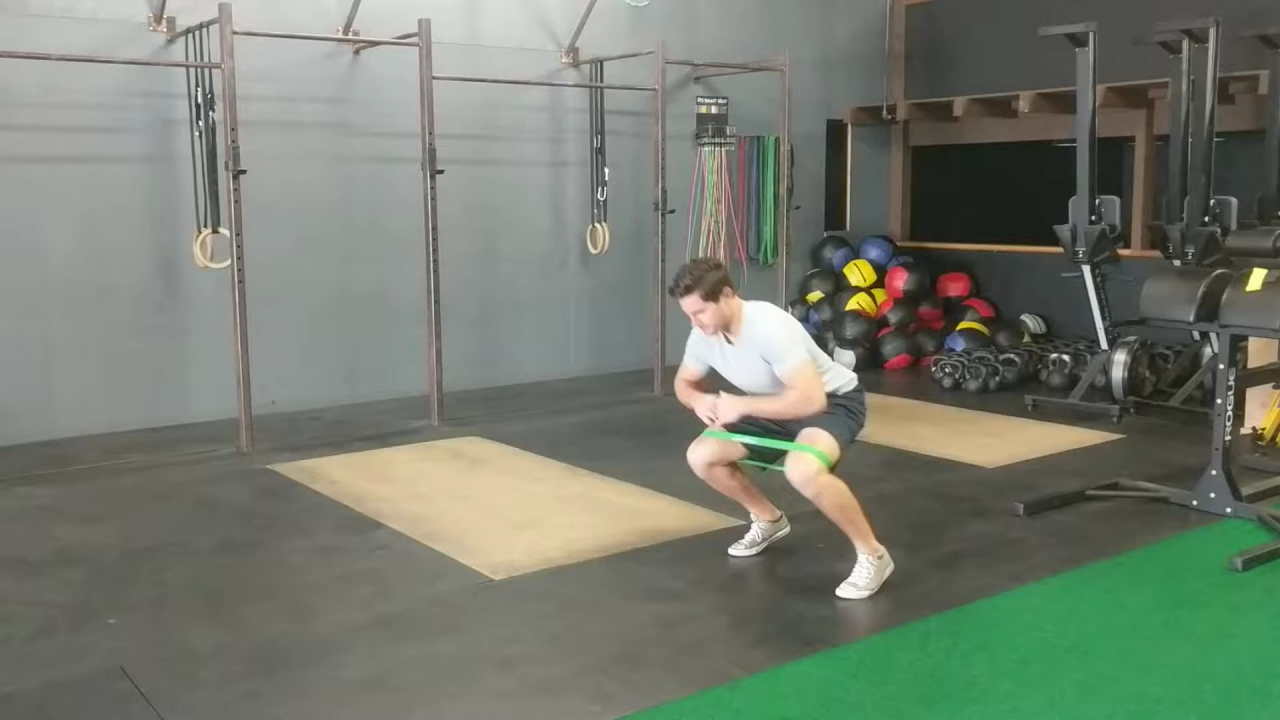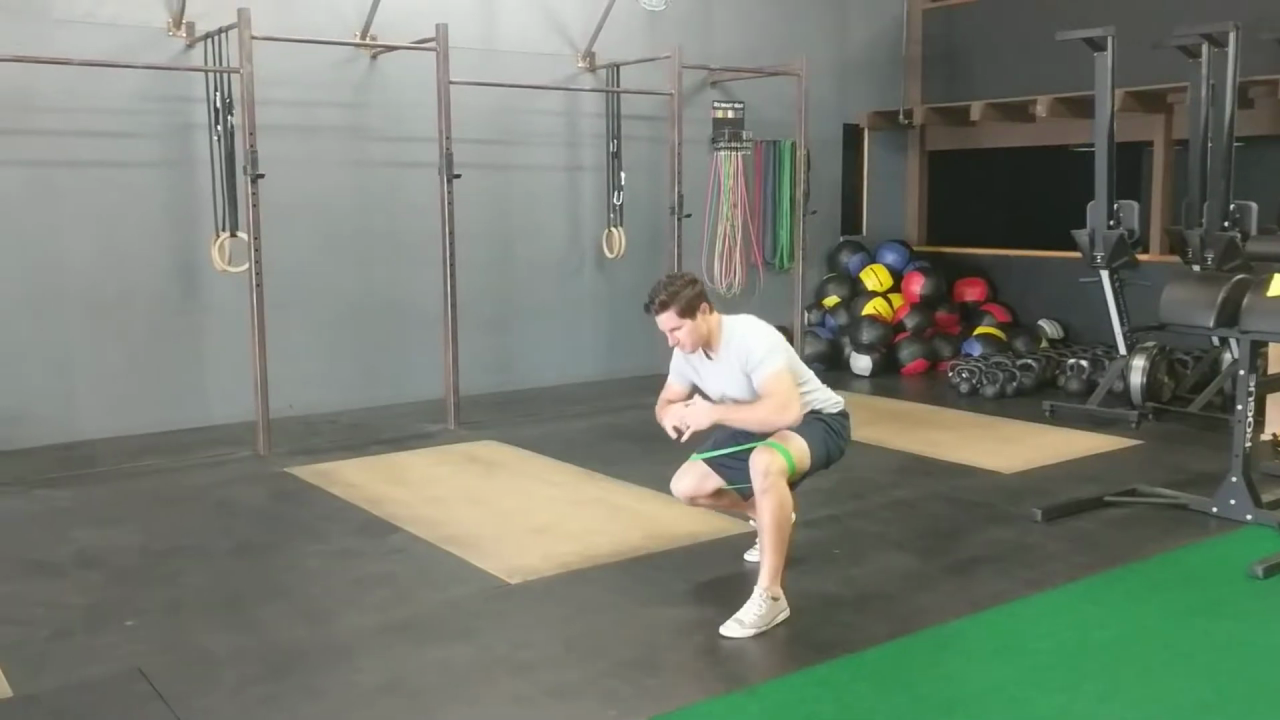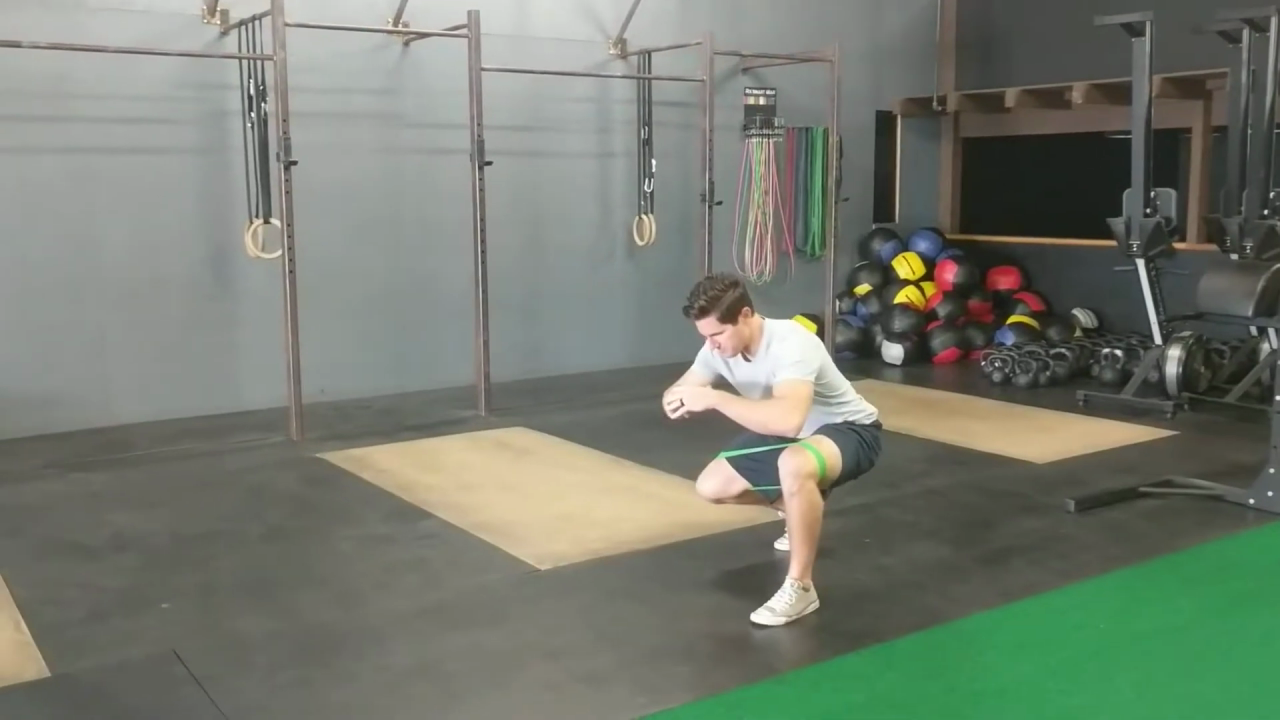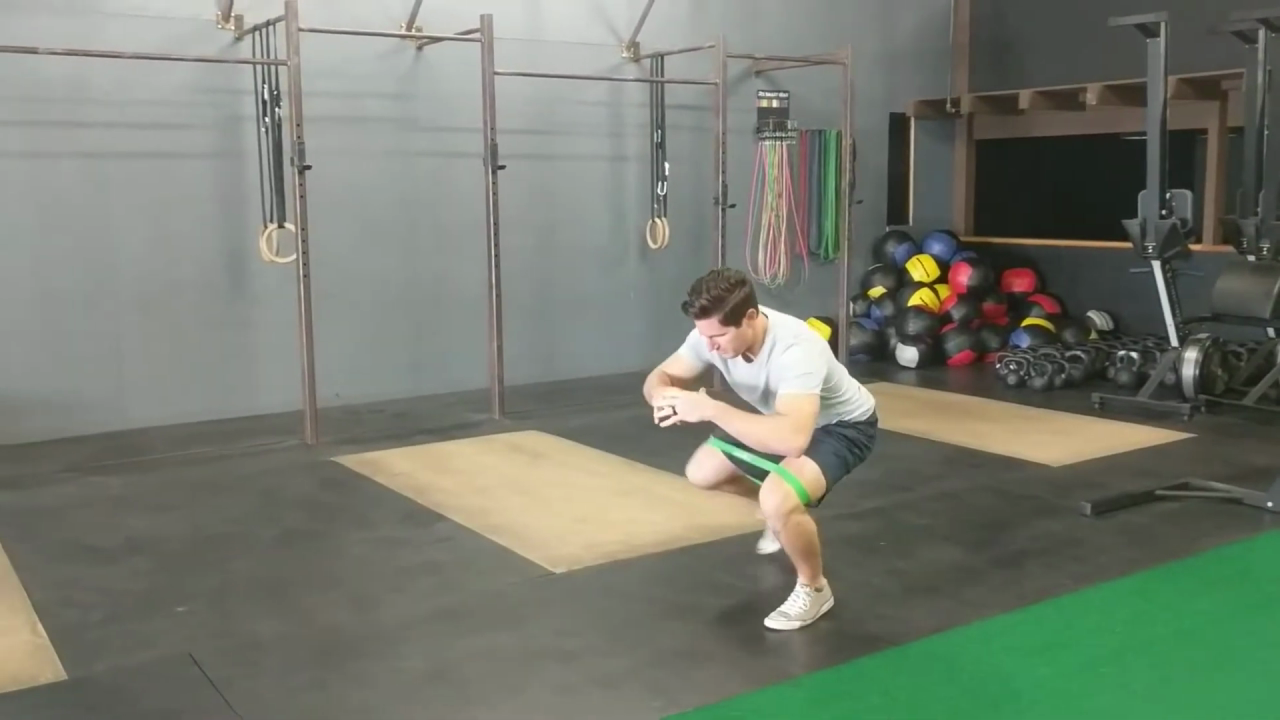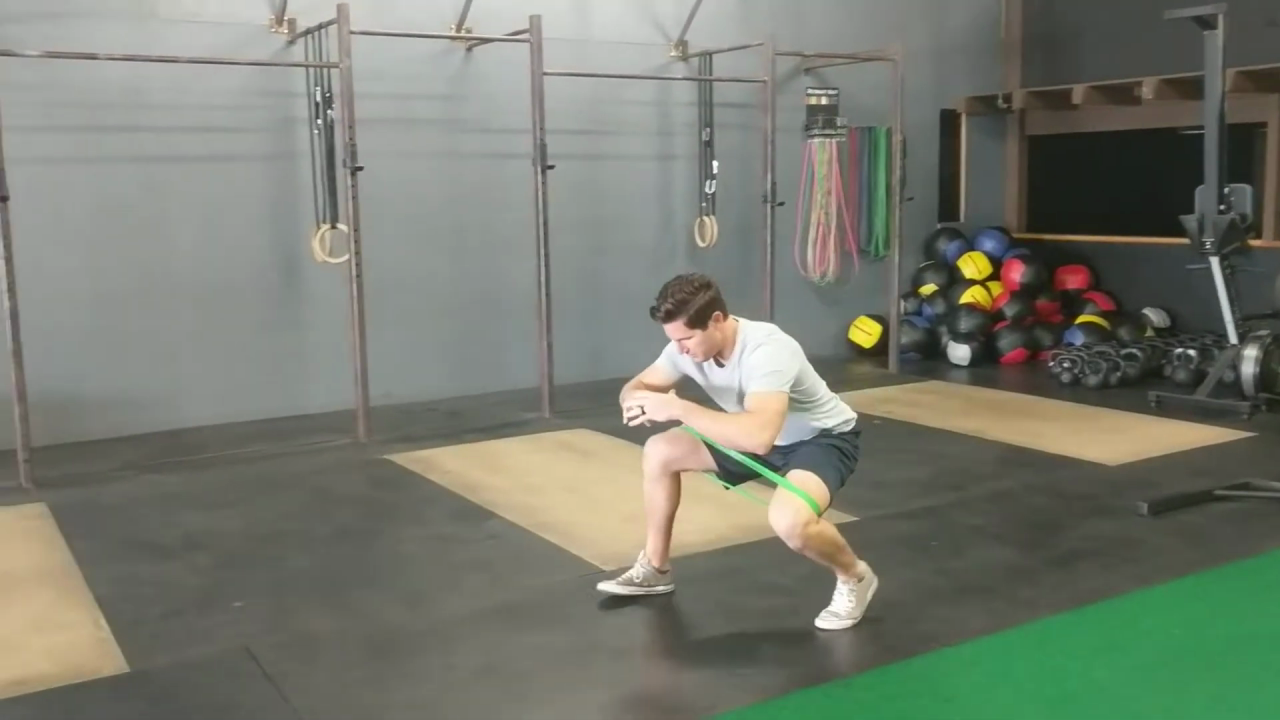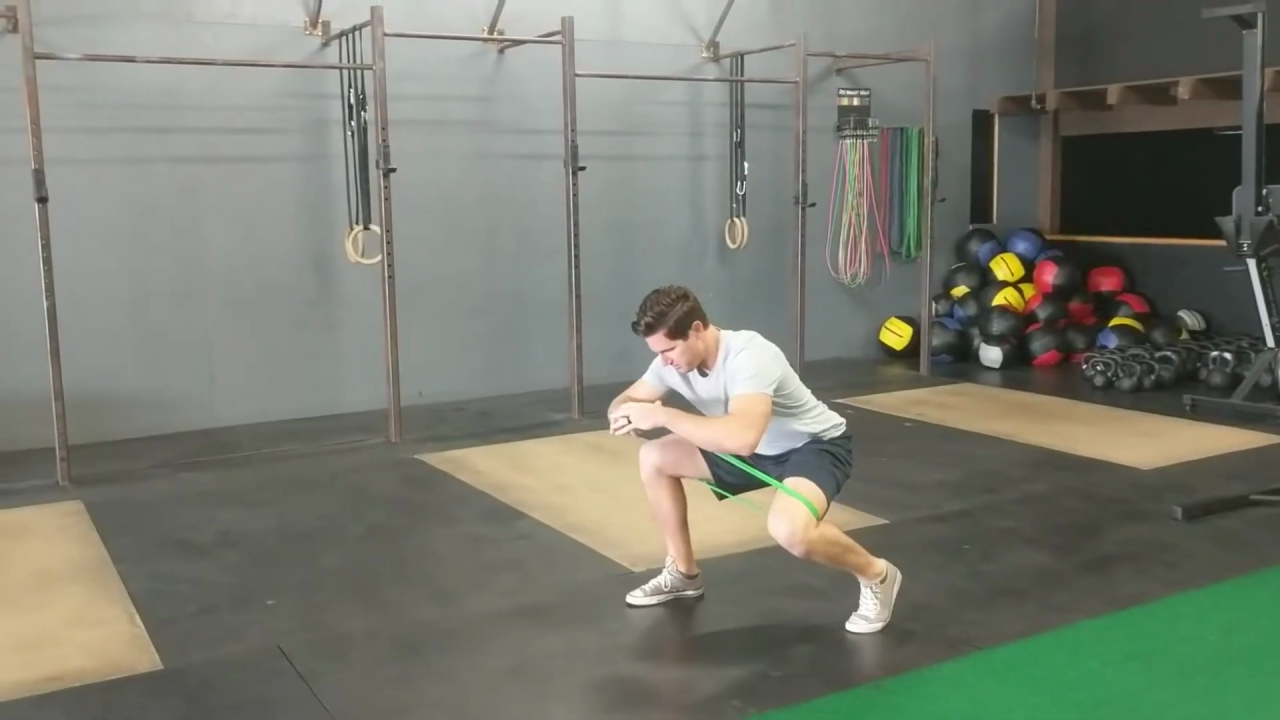
dt=0.7s
person 1, frame 1
left shoulder: (771, 328)
right shoulder: (703, 336)
left elbow: (811, 400)
right elbow: (684, 382)
left wrist: (743, 406)
right wrist: (698, 400)
left hip: (833, 400)
right hip: (778, 407)
left knee: (803, 470)
right knee: (702, 456)
left ankle: (872, 554)
right ankle: (767, 519)
person 1, frame 2
left shoulder: (752, 338)
right shoulder: (687, 353)
left elbow: (787, 411)
right elbow: (666, 401)
left wrist: (716, 412)
right wrist: (671, 414)
left hip: (819, 419)
right hip: (761, 427)
left knee: (764, 464)
right knee: (686, 487)
left ankle: (770, 596)
right ankle: (771, 517)
person 1, frame 3
left shoulder: (791, 345)
right shoulder: (721, 347)
left elbow: (789, 420)
right elbow: (678, 391)
left wrist: (715, 398)
right wrist: (675, 401)
left hip: (850, 430)
right hip: (793, 435)
left knee: (794, 465)
right knee: (712, 487)
left ankle: (800, 587)
right ankle: (805, 508)
person 1, frame 4
left shoulder: (796, 350)
right shoulder: (715, 333)
left elbow: (792, 440)
right elbow: (660, 376)
left wrist: (711, 409)
right wrist: (664, 395)
left hip: (843, 426)
right hip: (781, 417)
left knee: (776, 499)
right knee: (703, 472)
left ankle: (813, 589)
right ankle: (793, 511)
person 1, frame 5
left shoulder: (767, 351)
right shoulder: (688, 344)
left elbow: (758, 437)
right elbow: (641, 383)
left wrist: (678, 408)
right wrist: (635, 399)
left hip: (824, 438)
right hip: (759, 435)
left knee: (789, 520)
right knee: (659, 452)
left ankle: (855, 578)
right ankle: (655, 567)
person 1, frame 6
left shoulder: (749, 357)
right shoulder: (675, 358)
left elbow: (742, 438)
right elbow: (626, 400)
left wrist: (663, 415)
right wrist: (626, 414)
left hip: (816, 445)
right hip: (758, 449)
left knee: (788, 528)
right knee: (653, 457)
left ankle: (876, 576)
right ankle: (682, 572)
